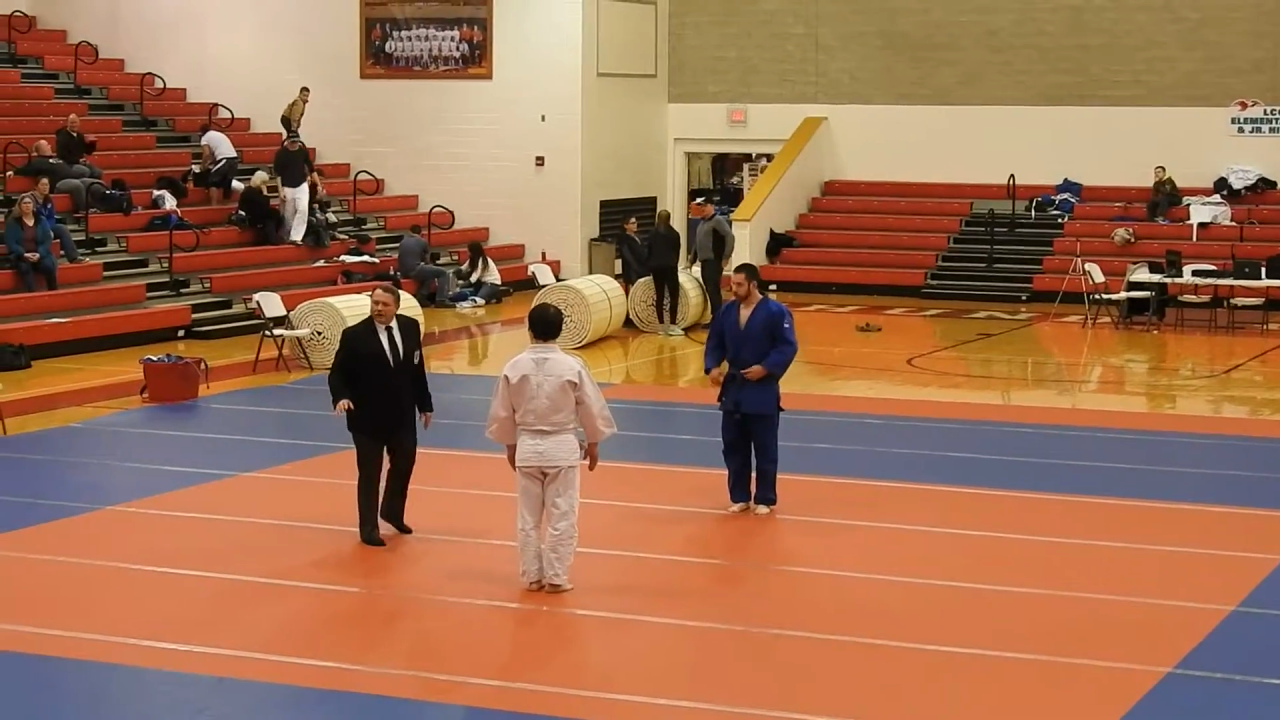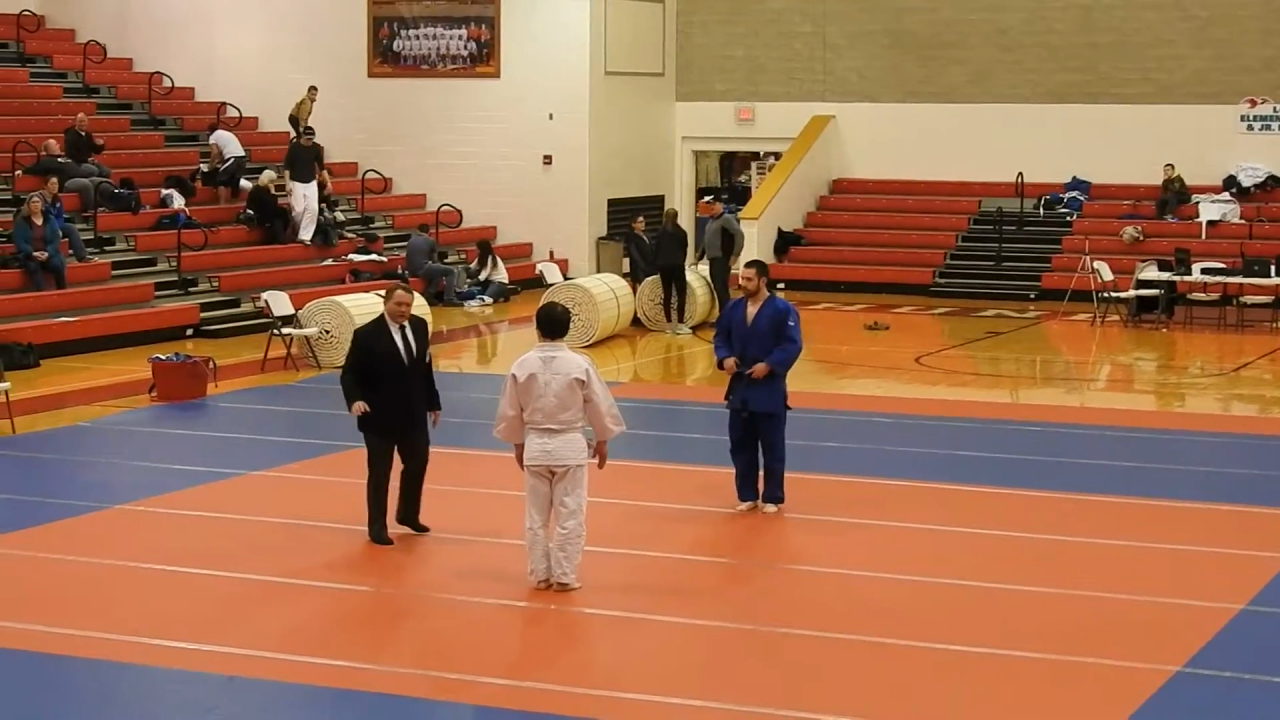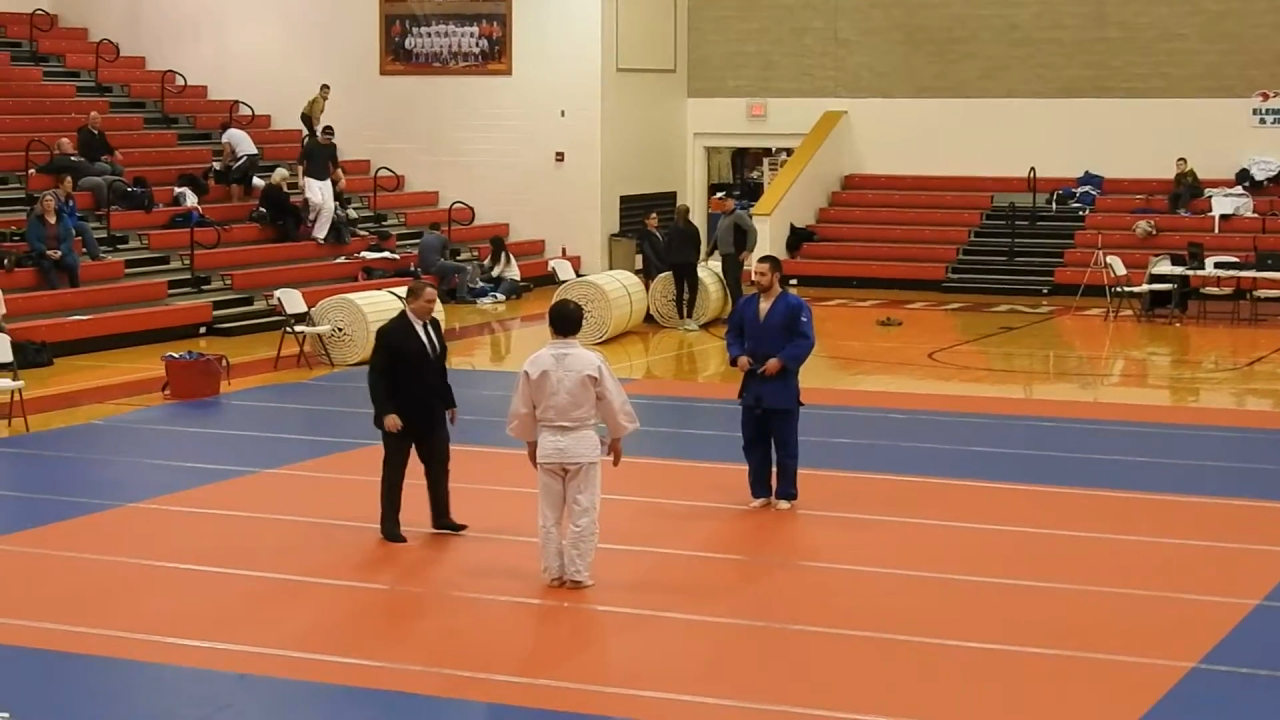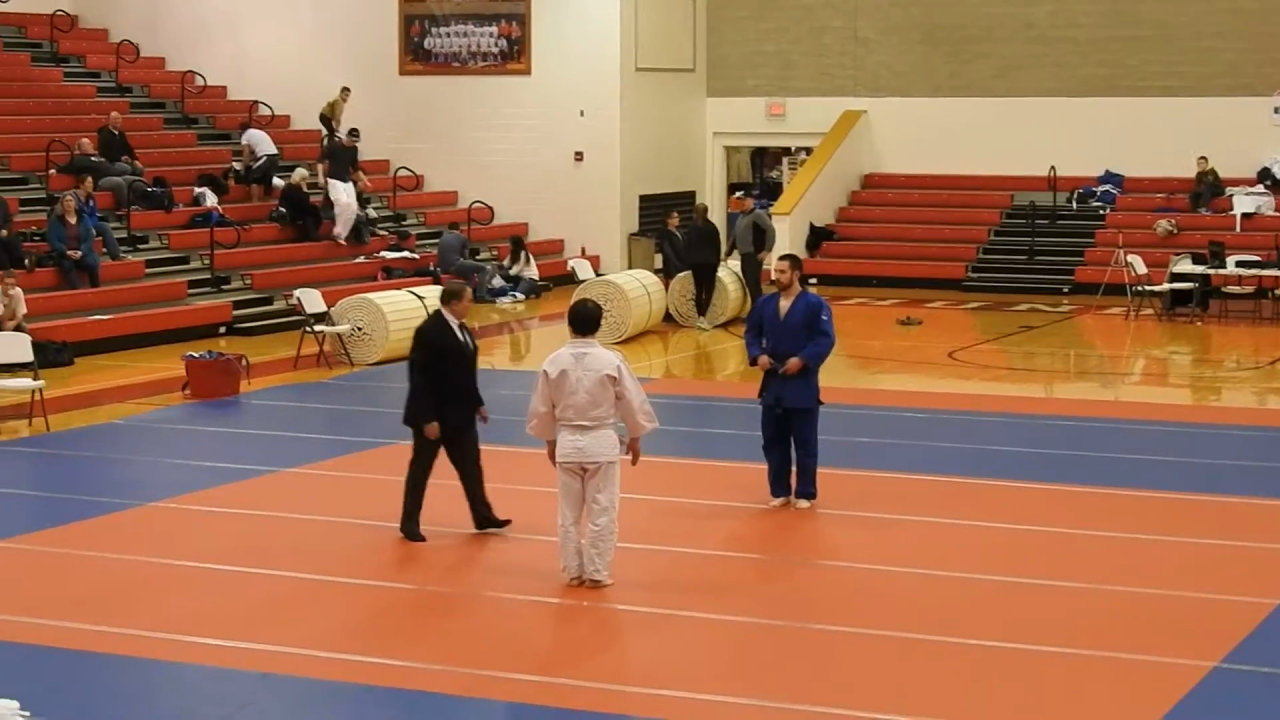
dt=0.2s
person 1, frame 1
left shoulder: (514, 366)
right shoulder: (572, 366)
left elbow: (503, 412)
right elbow: (591, 408)
left wrist: (510, 445)
right wrist: (593, 442)
left hip: (527, 447)
right hip: (562, 447)
left knee: (528, 517)
right knee: (562, 517)
left ankle: (532, 576)
right ankle: (556, 578)
person 1, frame 2
left shoulder: (522, 365)
right shoulder: (580, 364)
left elbow: (510, 411)
right elbow: (600, 406)
left wrist: (518, 444)
right wrist: (602, 440)
left hip: (535, 446)
right hip: (570, 446)
left knee: (536, 516)
right knee: (569, 516)
left ankle: (540, 575)
right ankle: (564, 577)
person 1, frame 3
left shoulder: (534, 363)
right shoulder: (592, 361)
left elbow: (523, 408)
right elbow: (613, 402)
left wrist: (530, 442)
right wrist: (616, 438)
left hip: (548, 443)
right hip: (583, 444)
left knee: (549, 514)
right knee: (583, 514)
left ankle: (553, 573)
right ankle: (577, 574)
person 1, frame 4
left shoulder: (553, 362)
right shoulder: (611, 361)
left elbow: (542, 407)
right elbow: (632, 402)
left wrist: (550, 441)
right wrist: (635, 437)
left hip: (567, 442)
right hip: (602, 442)
left knee: (568, 513)
right knee: (602, 513)
left ankle: (573, 572)
right ankle: (596, 573)
person 2, frame 1
left shoulder: (411, 327)
right shoulder: (354, 335)
left elbow: (418, 369)
right elbow: (337, 373)
left wrist: (425, 404)
right wrist: (341, 397)
left hip: (402, 414)
right hip: (367, 417)
left knee: (404, 464)
right knee: (370, 472)
left ankle: (393, 512)
right ankle: (369, 528)
person 2, frame 2
left shoulder: (420, 326)
right shoulder: (367, 335)
left elbow: (426, 368)
right elbow: (350, 374)
left wrist: (433, 403)
right wrist: (355, 400)
left hip: (413, 413)
right hip: (380, 417)
left knee: (418, 463)
right knee: (380, 472)
left ankle: (408, 514)
right ankle: (377, 527)
person 2, frame 3
left shoulder: (433, 325)
right shoulder: (390, 332)
right elbow: (377, 376)
left wrist: (448, 402)
right wrist: (386, 411)
left hip: (431, 412)
right hip: (401, 415)
left knee: (439, 463)
right knee: (395, 469)
left ankle: (441, 517)
right ankle: (390, 525)
person 2, frame 4
left shoulder: (460, 327)
right shoulder: (429, 332)
right elbow: (419, 378)
left wrist: (476, 403)
right wrist: (428, 418)
left hip: (460, 413)
right hip: (432, 414)
left knee: (470, 463)
right knee: (421, 466)
left ankle: (483, 516)
right ankle: (409, 523)
person 3, frame 1
left shoulder: (776, 312)
right shoulder: (727, 311)
left elbow: (788, 347)
right elbow: (714, 341)
left wrist: (766, 368)
right wrist: (714, 365)
left hip: (762, 390)
right hip: (733, 387)
left knee: (764, 448)
right knee: (733, 446)
left ankle: (764, 499)
right ankle: (740, 497)
person 3, frame 2
left shoulder: (782, 310)
right shoulder: (734, 308)
left elbow: (792, 345)
right elbow: (721, 336)
left wrist: (769, 365)
right wrist: (725, 357)
left hip: (769, 388)
right hip: (740, 385)
left knee: (772, 447)
right knee: (741, 444)
left ankle: (772, 498)
right ankle: (747, 495)
person 3, frame 3
left shoulder: (795, 306)
right shoulder: (745, 305)
left elbow: (805, 341)
right elbow: (733, 334)
left wrist: (781, 361)
right wrist: (738, 355)
left hip: (782, 385)
right hip: (753, 383)
left knee: (785, 443)
right knee: (754, 441)
left ankle: (785, 495)
right ankle: (761, 492)
person 3, frame 4
left shoulder: (814, 304)
right shoulder: (765, 304)
left elbow: (825, 339)
right elbow: (752, 333)
left wrist: (802, 359)
right wrist: (758, 355)
left hip: (802, 384)
right hip: (772, 382)
left knee: (805, 442)
right knee: (774, 440)
left ankle: (805, 493)
right ankle: (780, 491)
